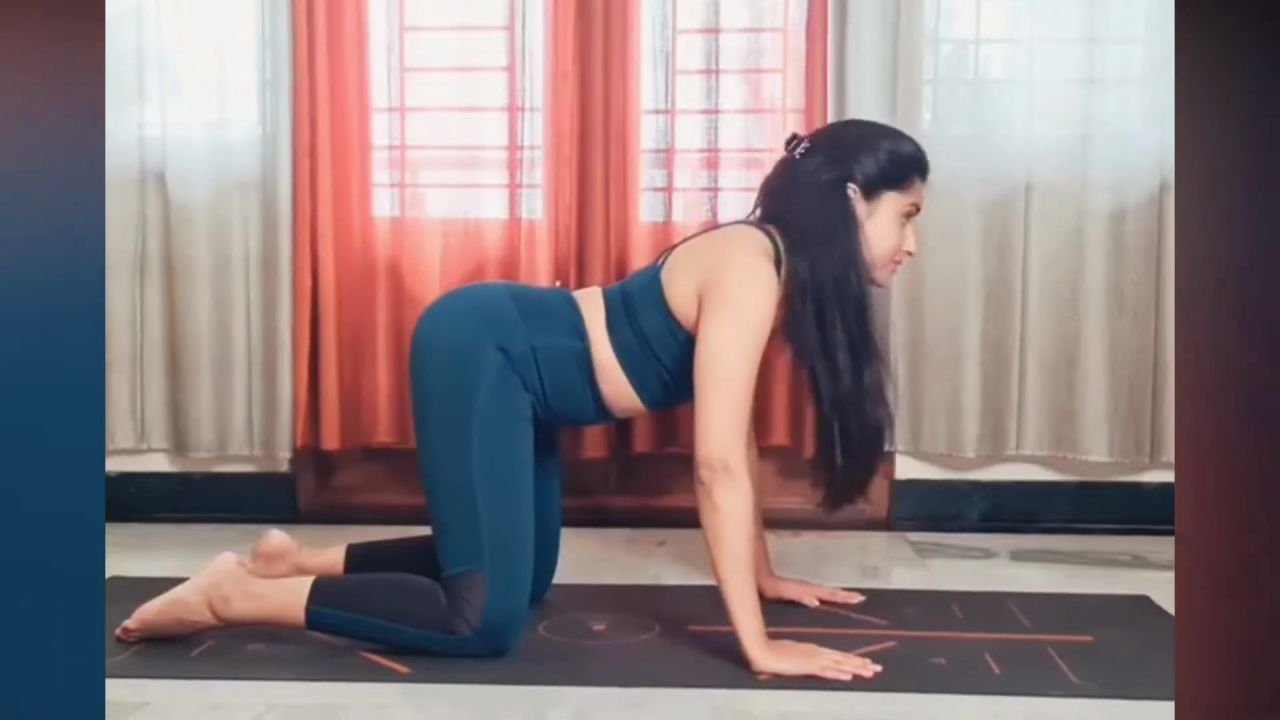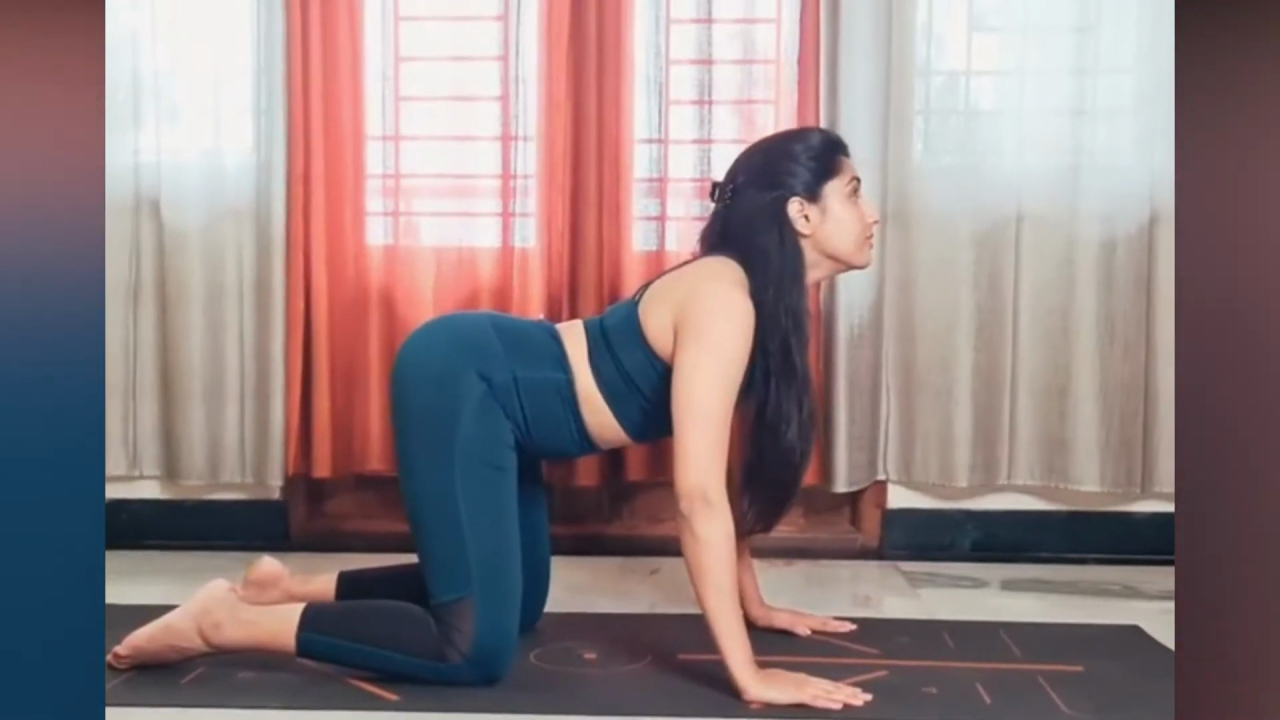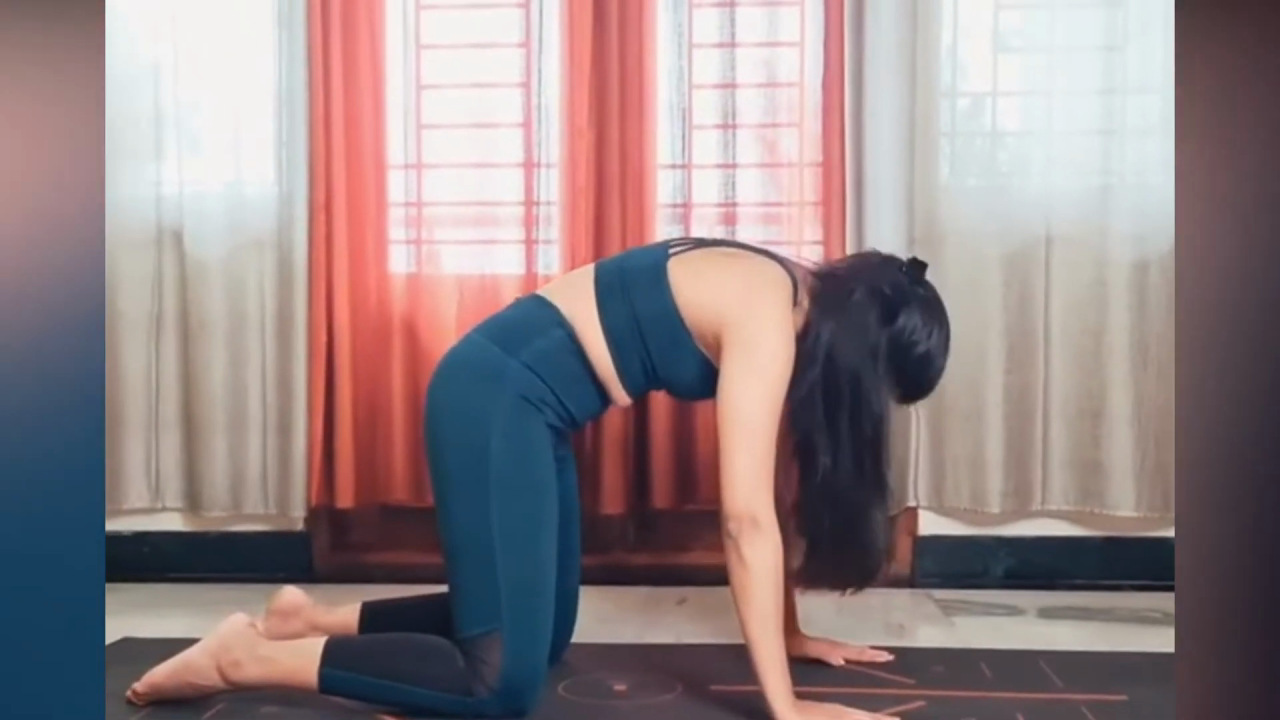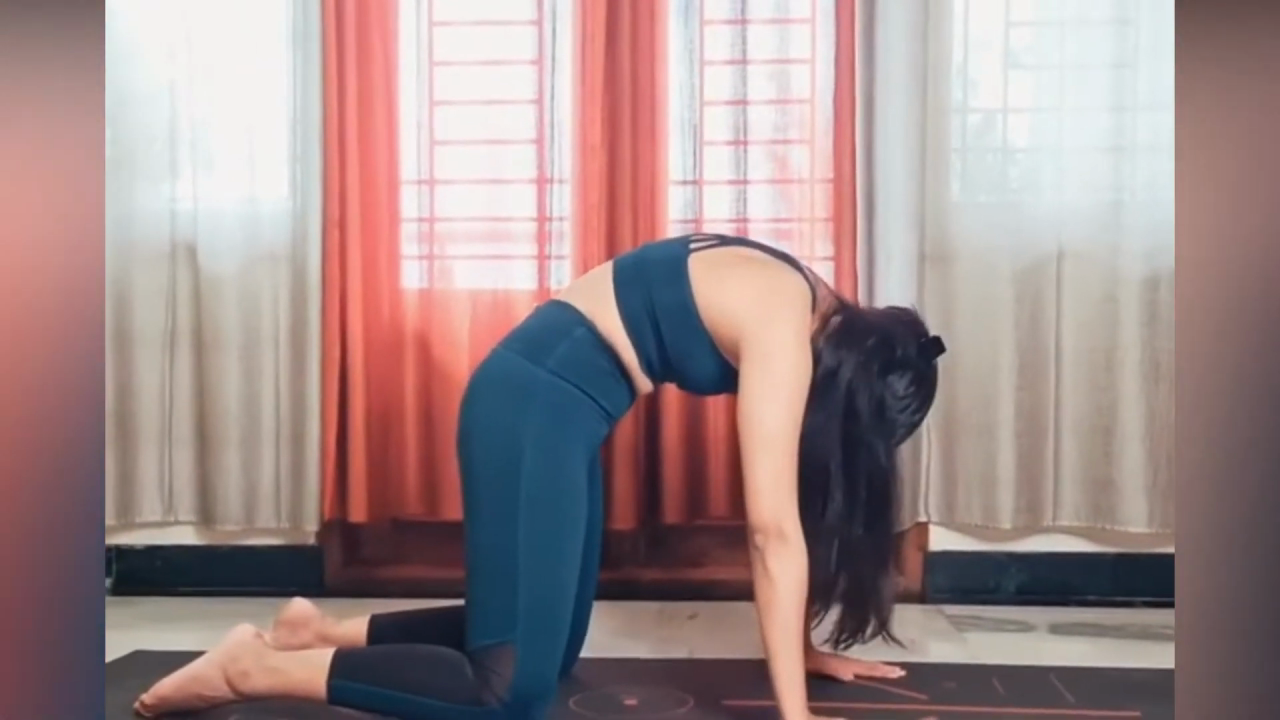
dt=1s
person 1, frame 1
left shoulder: (778, 268)
right shoulder: (750, 272)
left elbow: (734, 433)
right elbow: (718, 466)
left wrist: (760, 573)
right wrist: (759, 644)
left hip: (505, 361)
right hip: (475, 351)
left knee: (525, 574)
right knee: (485, 619)
left ankle: (296, 557)
right ankle: (237, 594)
person 1, frame 2
left shoulder: (769, 302)
right shoulder: (726, 302)
left elbow: (724, 473)
right elbow: (700, 496)
left wrist: (753, 602)
right wrist: (748, 674)
left hip: (487, 390)
right hip: (457, 381)
left knee: (517, 602)
right knee: (477, 649)
left ankle: (289, 585)
right ankle: (226, 621)
person 1, frame 3
left shoulder: (795, 303)
right shoulder: (768, 317)
left elbow: (772, 490)
right elbow: (748, 519)
left wrist: (788, 633)
left hip: (526, 401)
right hip: (494, 398)
left knee: (539, 631)
left ankle: (314, 618)
person 1, frame 4
left shoulder: (818, 315)
right shoulder: (784, 332)
left elbow: (784, 514)
right elbow: (775, 530)
left wrist: (803, 650)
left hip: (556, 405)
right hip: (533, 406)
left knee: (549, 641)
left ankle: (323, 631)
